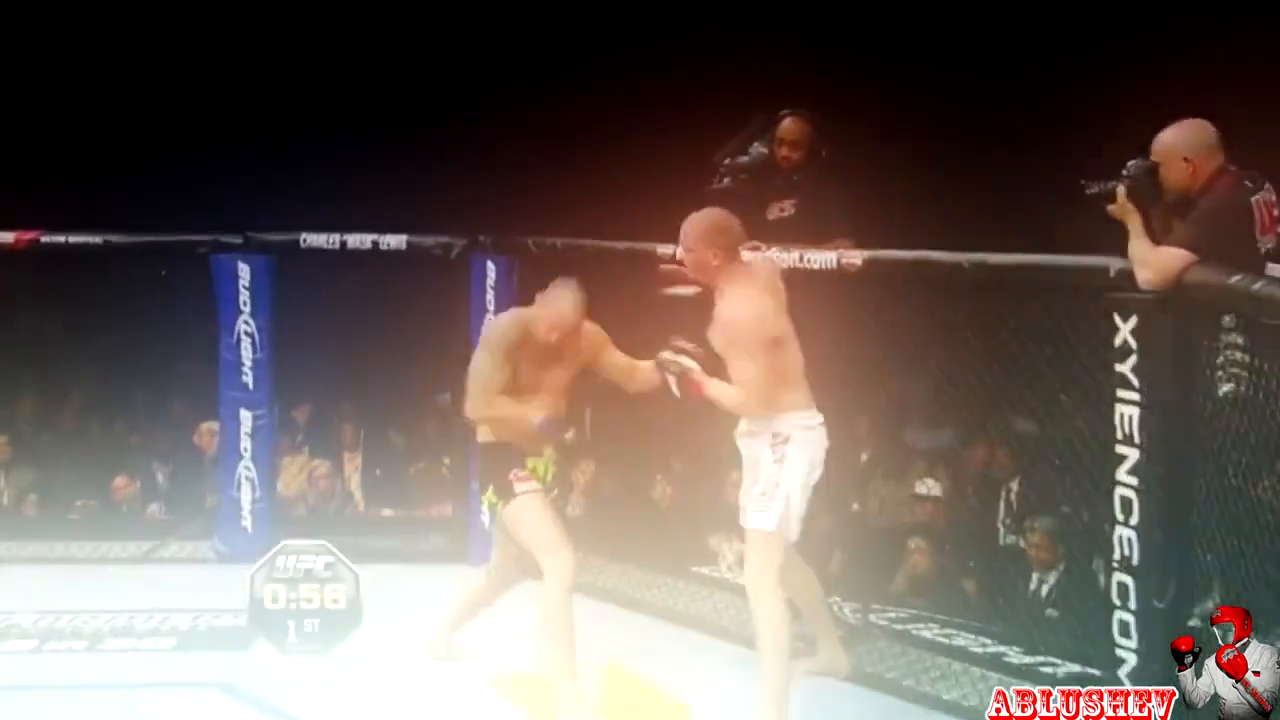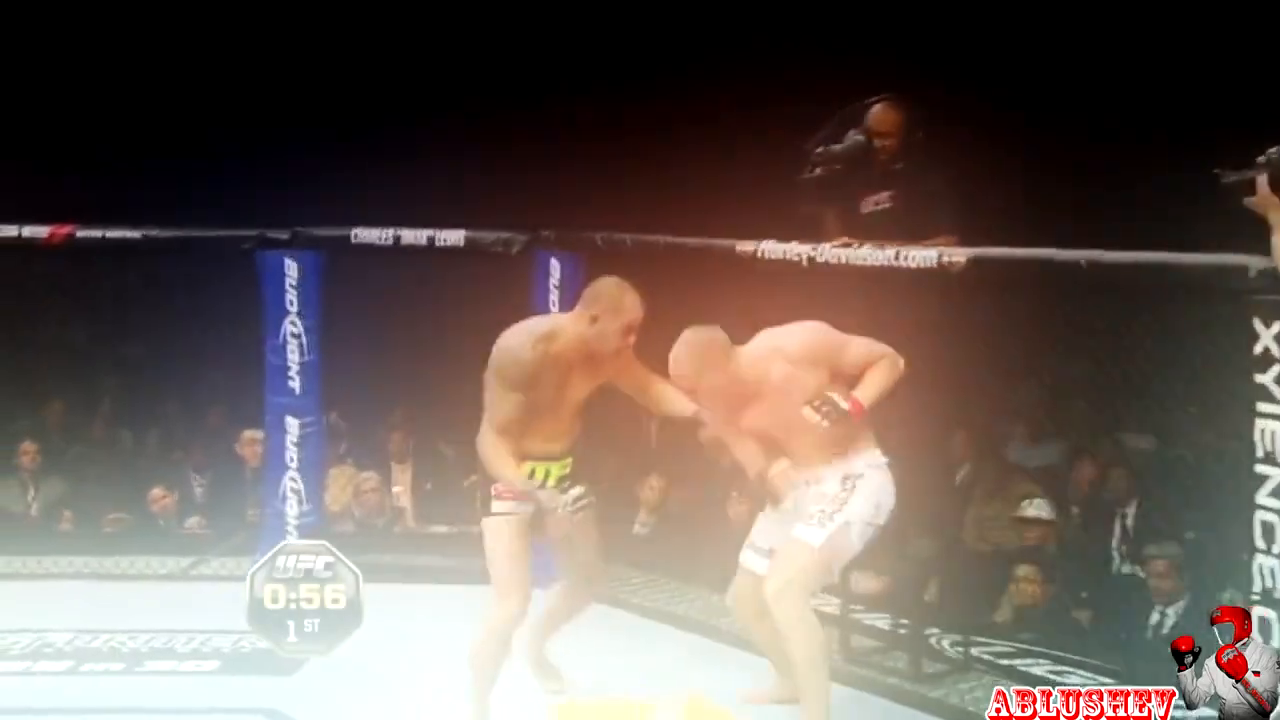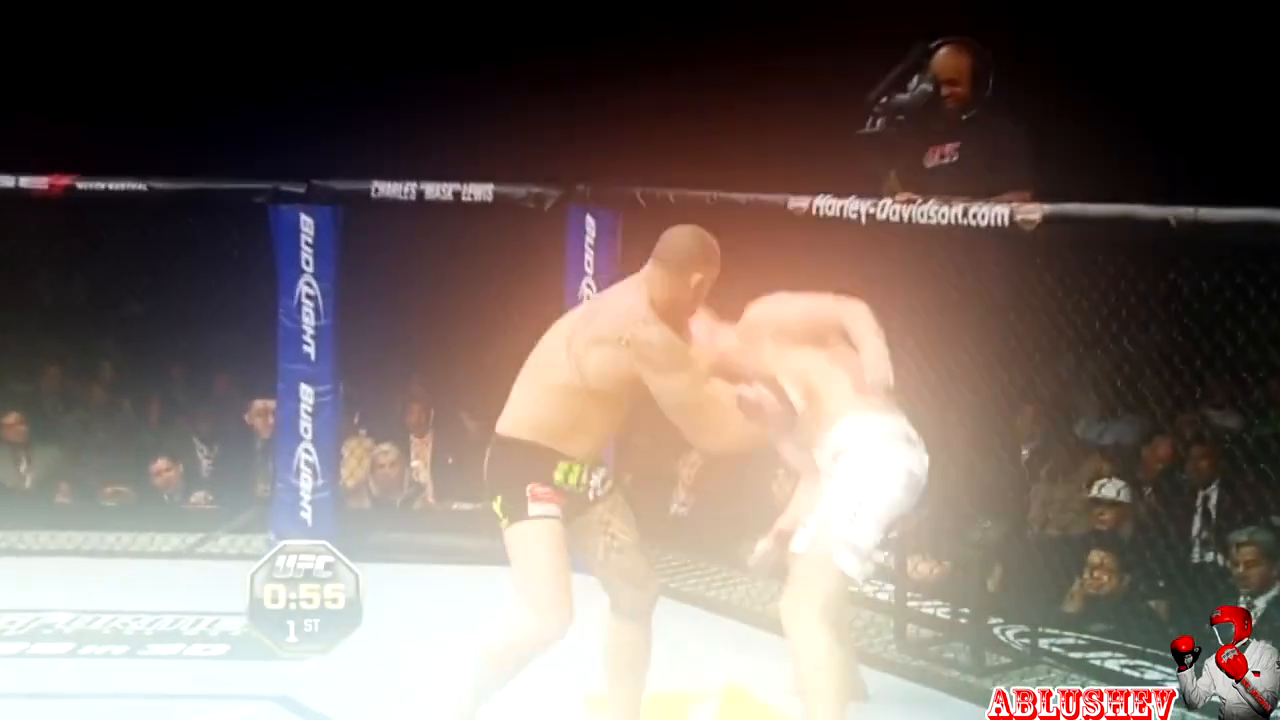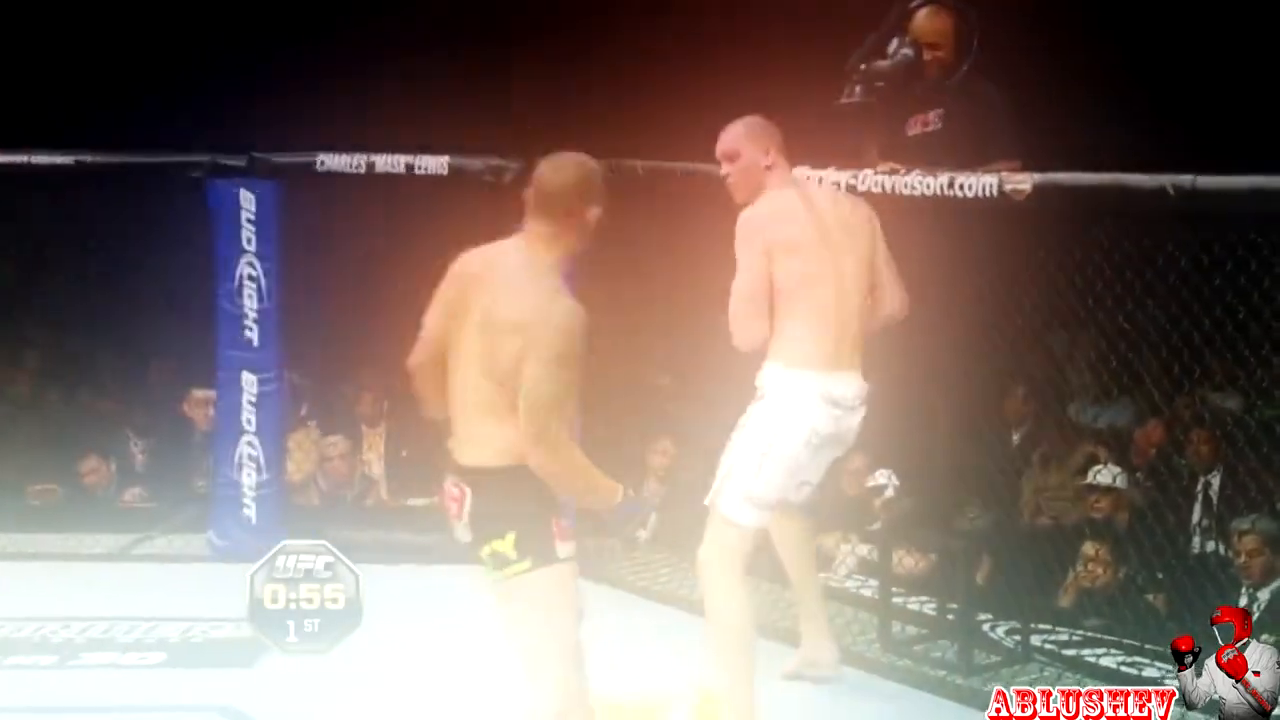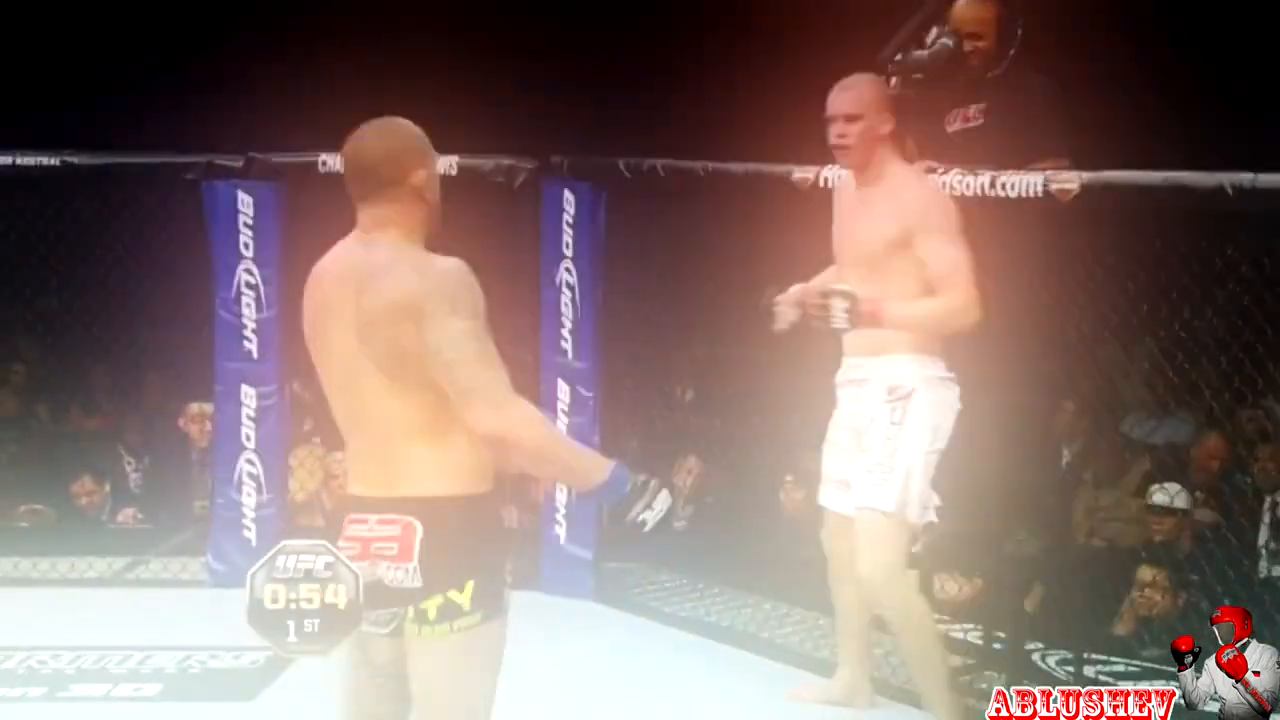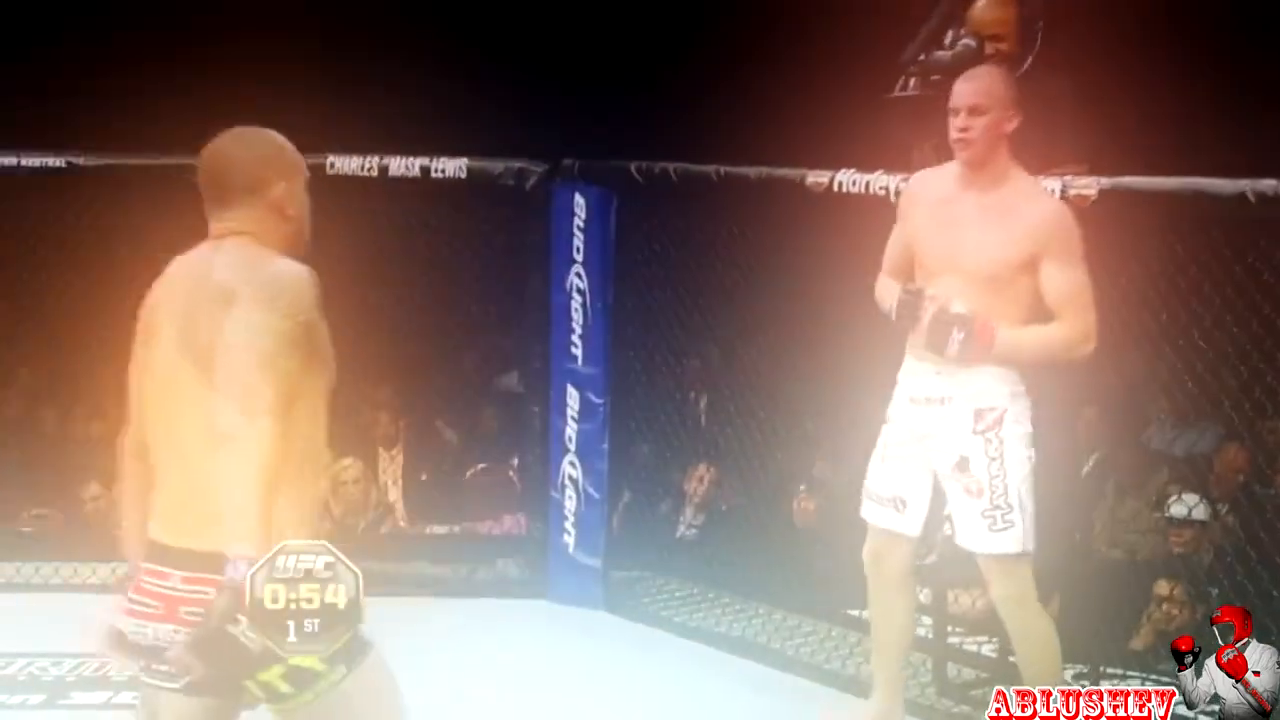
dt=0.4s
person 1, frame 1
left shoulder: (744, 311)
right shoulder: (759, 277)
left elbow: (750, 403)
left wrist: (695, 379)
left hip: (785, 438)
right hip: (770, 432)
left knee: (760, 575)
right knee: (777, 561)
right ankle: (832, 653)
person 1, frame 2
left shoulder: (802, 345)
right shoulder: (719, 405)
left elbow: (890, 360)
right elbow: (775, 486)
left wrist: (852, 409)
right wrist: (773, 477)
left hip: (858, 481)
right hip: (802, 485)
left knee: (782, 593)
right knee: (745, 603)
right ankle: (790, 682)
person 1, frame 3
left shoulder: (762, 324)
right shoulder: (754, 391)
left elbow: (850, 311)
right elbow: (811, 470)
left wrist: (877, 373)
right wrist: (783, 529)
left hip: (871, 451)
right hip: (859, 456)
left knee: (800, 608)
right knee: (806, 573)
right ankle: (845, 681)
person 1, frame 4
left shoulder: (758, 218)
right shoulder: (857, 212)
left elbow: (749, 334)
right elbow: (895, 304)
left hip: (799, 396)
right hip: (843, 397)
left knee: (719, 557)
right knee: (782, 512)
right ankle: (820, 648)
person 1, frame 5
left shoulder: (921, 199)
right shoulder: (845, 193)
left elbow: (965, 305)
left wrist: (879, 311)
right wrist: (807, 296)
left hip: (910, 390)
right hip: (857, 384)
left knee: (875, 564)
right knee: (840, 538)
person 1, frame 6
left shoulder: (1045, 216)
right shoulder: (921, 189)
left elbow: (1080, 333)
right elbow: (888, 275)
left wrist: (989, 335)
right wrist: (898, 301)
left hip: (988, 403)
right hip: (913, 390)
left knee: (1008, 588)
right knee: (883, 558)
person 2, frame 1
left shoulder: (584, 335)
right shoulder: (504, 331)
left elbow: (633, 376)
right elbow: (477, 405)
left wrist: (666, 371)
right wrist: (537, 420)
left hip: (536, 459)
right hip: (504, 461)
left knee: (508, 567)
right knee: (562, 566)
left ankle: (444, 636)
person 2, frame 2
left shoulder: (604, 351)
right shoulder: (523, 351)
left elbow: (653, 390)
right elbow: (491, 437)
left wrist: (704, 410)
right wrist: (529, 492)
left hip: (560, 466)
right hip: (509, 469)
left knee: (584, 581)
right knee: (511, 602)
left ankle: (537, 648)
person 2, frame 3
left shoulder: (628, 304)
right shoulder: (647, 335)
right elbow: (707, 431)
left hip: (580, 469)
right hip: (528, 466)
left knee: (637, 594)
right knee: (549, 618)
person 2, frame 4
left shoulder: (472, 265)
right shoulder: (553, 313)
left elbow: (422, 365)
right elbow: (547, 449)
right wrist: (616, 499)
left hip: (477, 480)
right hip: (511, 493)
left knee: (557, 618)
person 2, frame 5
left shoulder: (325, 279)
right shoulder: (436, 279)
right elbow: (494, 418)
right wrist: (611, 480)
left hip: (369, 530)
right hip: (450, 527)
person 2, frame 6
left shoulder: (170, 292)
right shoulder: (278, 284)
left elbow: (136, 448)
right elbow: (240, 422)
left wrist: (139, 568)
right wrist: (245, 572)
left hip: (168, 582)
right hip: (246, 584)
